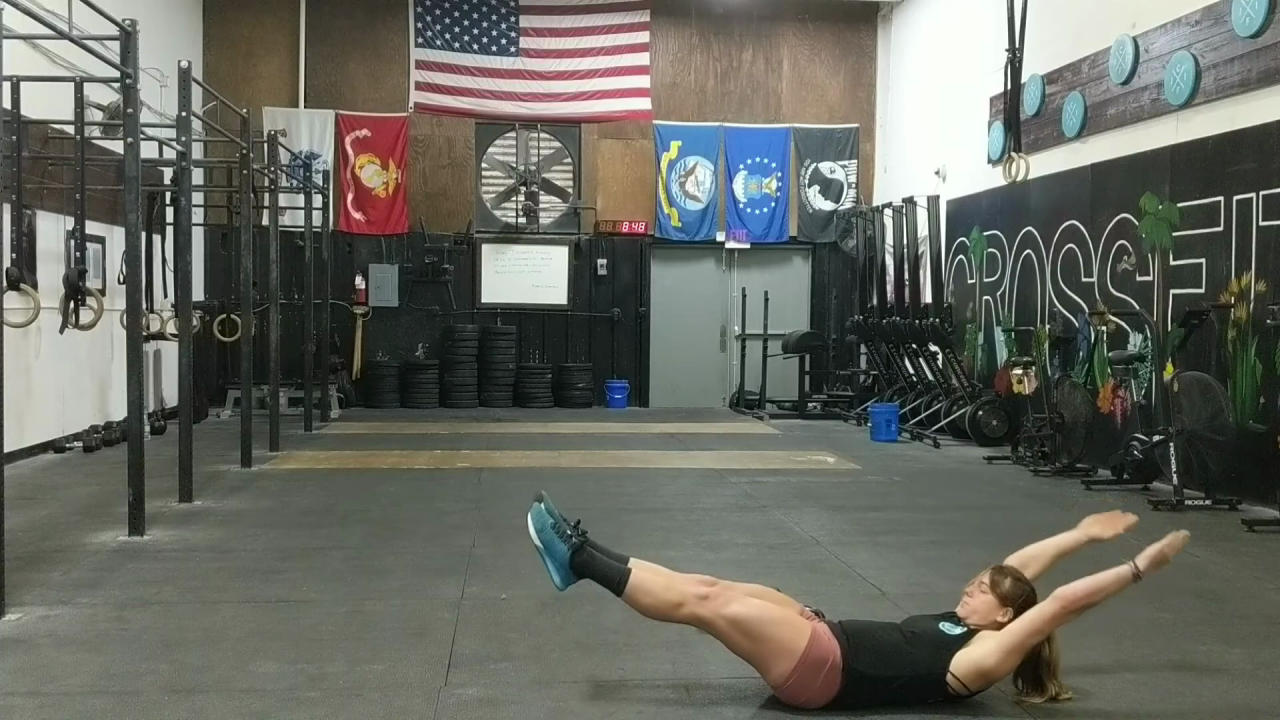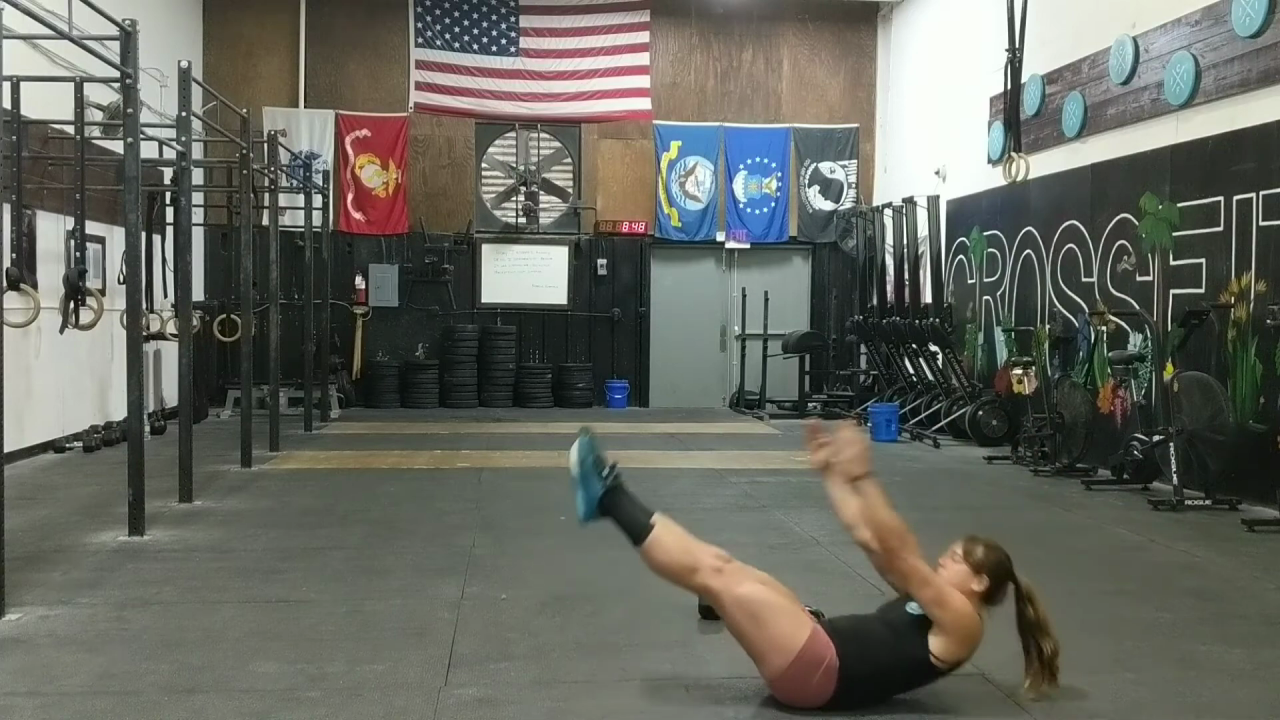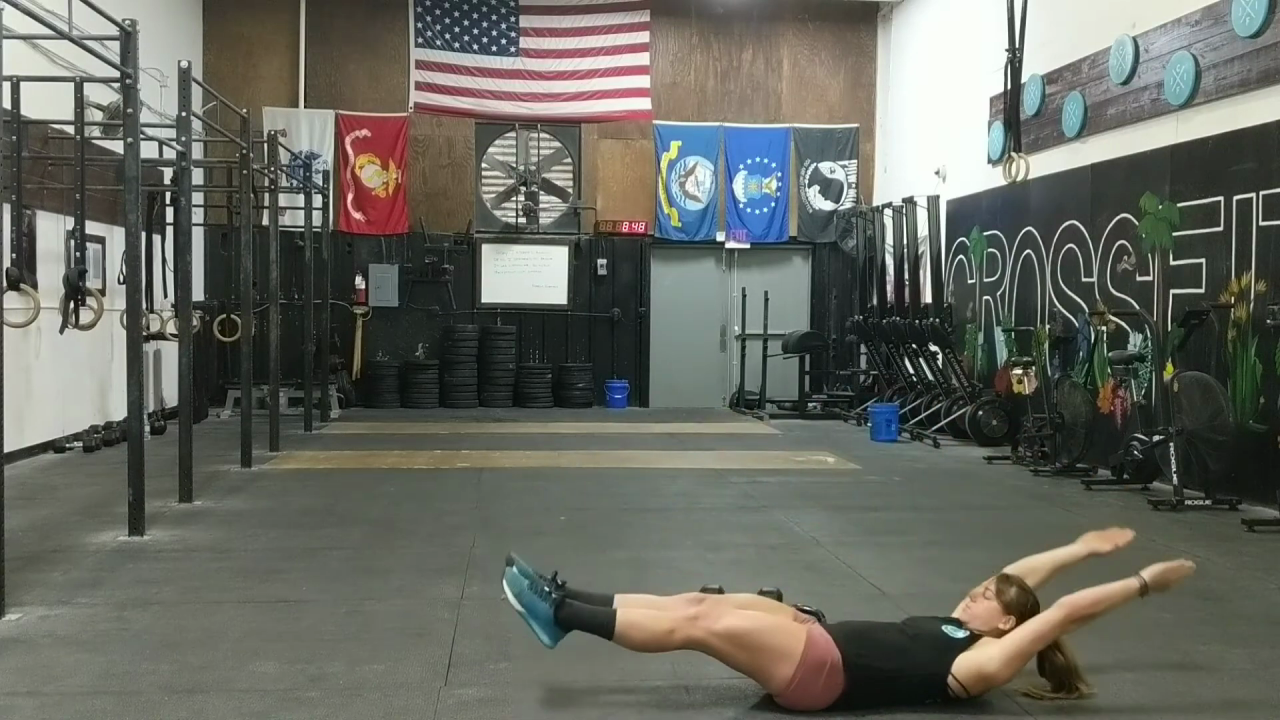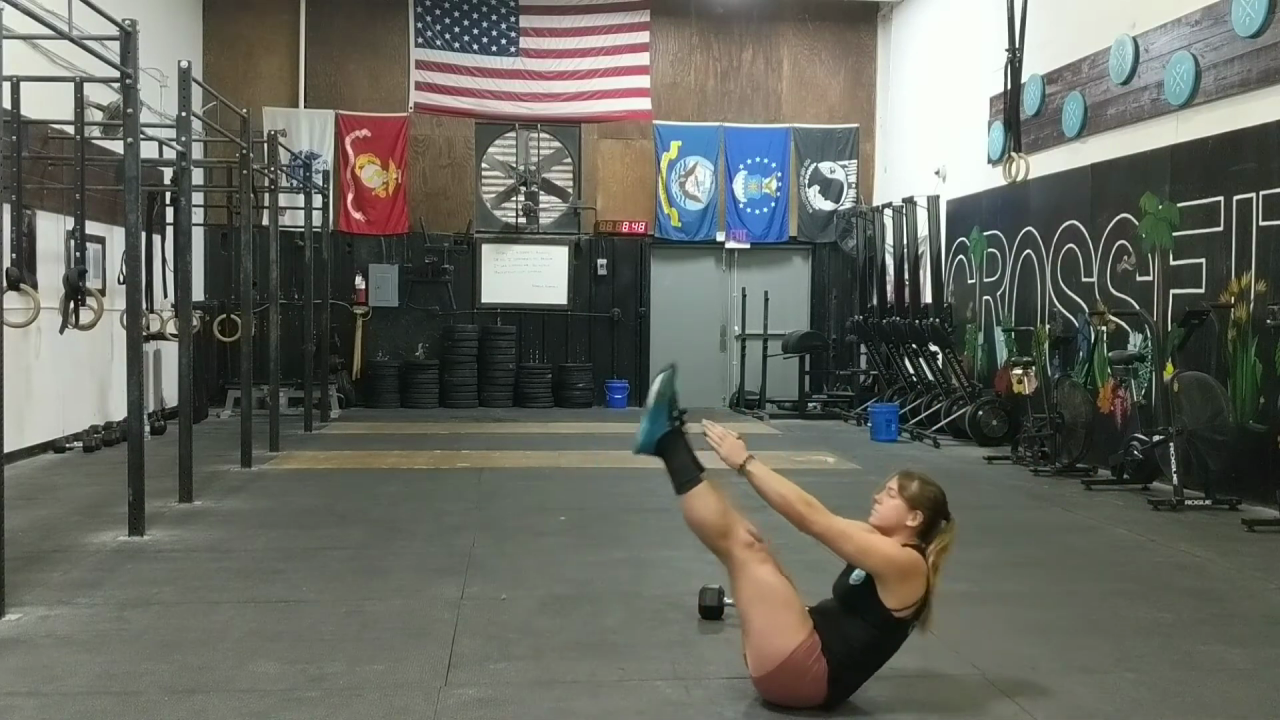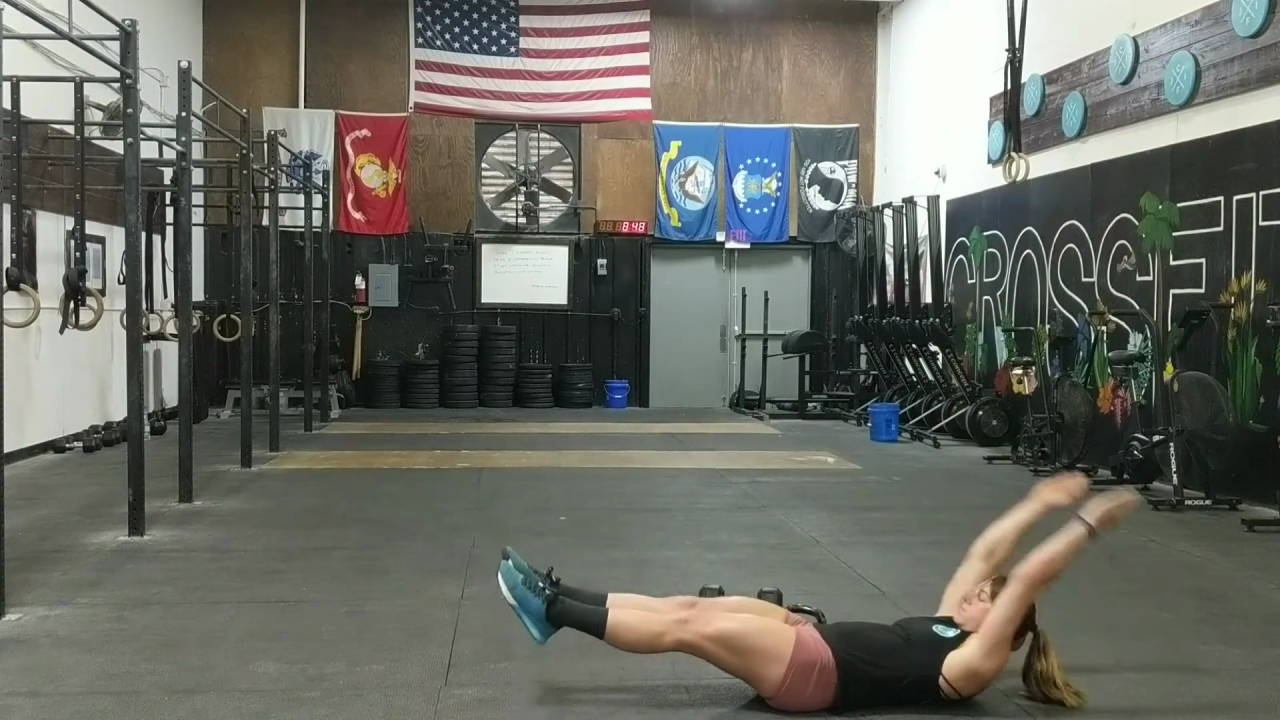
dt=1s
person 1, frame 1
left shoulder: (988, 655)
right shoulder: (965, 629)
left elbow: (1059, 603)
right elbow: (1012, 573)
left wrist: (1139, 566)
right wrist: (1082, 534)
left hip: (823, 669)
right hip: (825, 640)
left knee: (702, 599)
right knee: (708, 588)
left ankle: (582, 561)
right ankle: (584, 556)
person 1, frame 2
left shoulder: (960, 620)
right shoulder: (930, 601)
left elbow: (898, 553)
right elbow: (868, 537)
left wrist: (861, 477)
right wrist: (831, 471)
left hip: (817, 674)
right hip: (823, 644)
left knee: (712, 574)
right knee: (719, 562)
left ankle: (610, 497)
right ankle: (611, 495)
person 1, frame 3
left shoulder: (988, 664)
right shoulder: (966, 632)
left elbow: (1062, 613)
right elbow: (1013, 575)
left wrist: (1142, 582)
right wrist: (1082, 547)
left hip: (821, 672)
right hip: (820, 642)
left knee: (696, 621)
right knee: (699, 604)
left ankle: (566, 613)
right ankle: (566, 604)
person 1, frame 4
left shoulder: (902, 564)
right shoulder: (881, 549)
left elbow: (813, 517)
right elbow: (813, 517)
left wrist: (744, 462)
right wrist: (744, 460)
left hip: (801, 675)
right hip: (791, 662)
left knee: (743, 546)
right knee: (741, 541)
left ankle: (669, 439)
right ankle: (669, 442)
person 1, frame 5
left shoulder: (977, 663)
right shoulder: (948, 629)
left elbow: (1023, 586)
right elbow: (982, 557)
left wrist: (1085, 525)
right wrist: (1038, 503)
left hip: (814, 674)
right hip: (810, 640)
left knee: (684, 628)
right knee: (687, 607)
left ankle: (556, 609)
right ankle: (558, 599)
